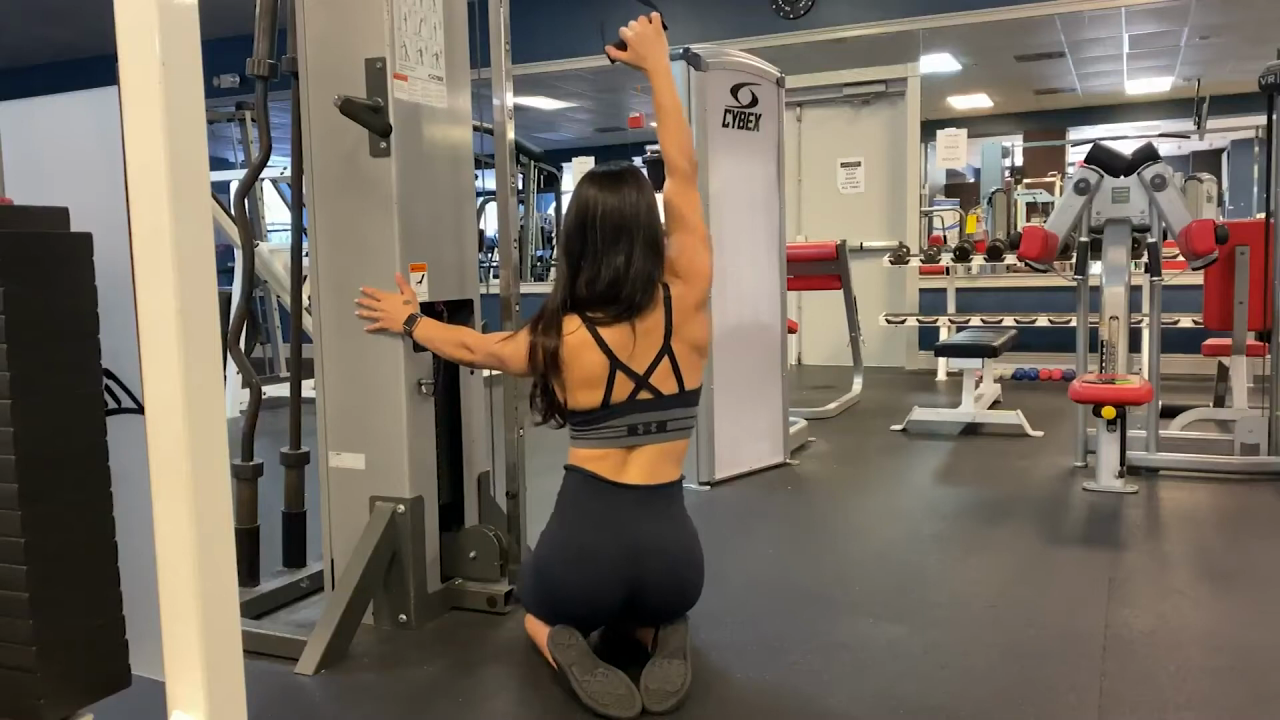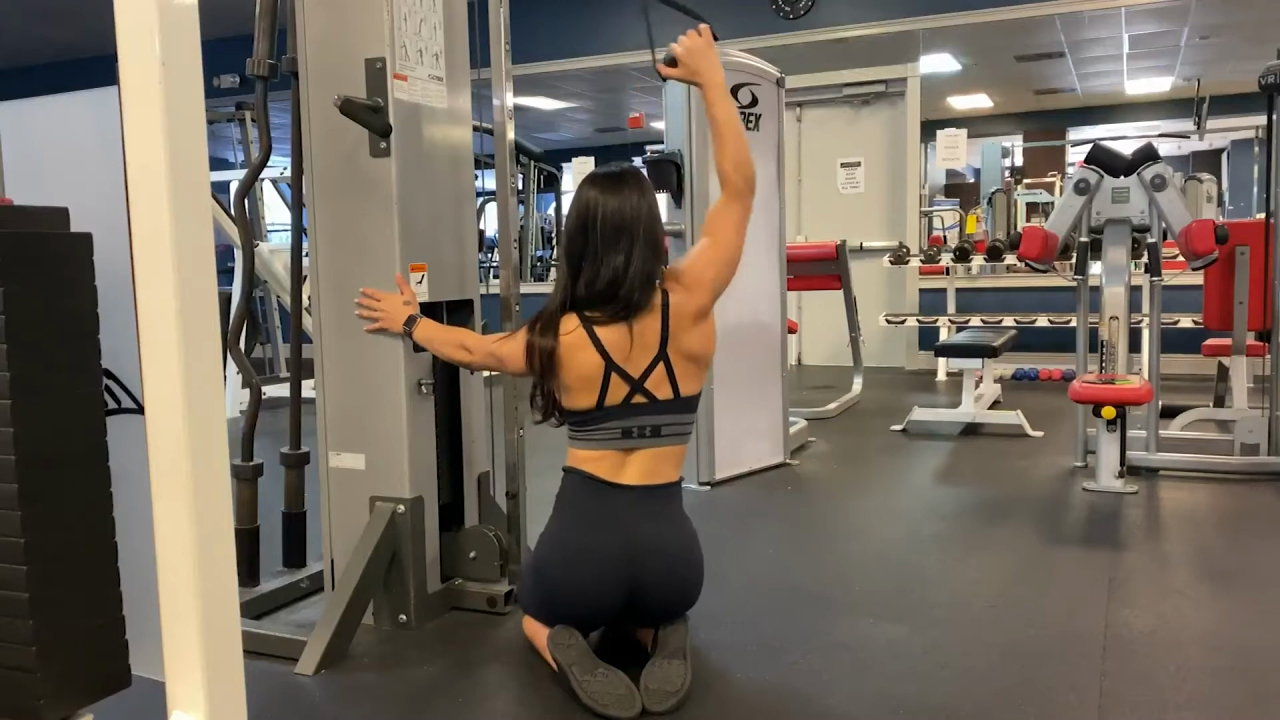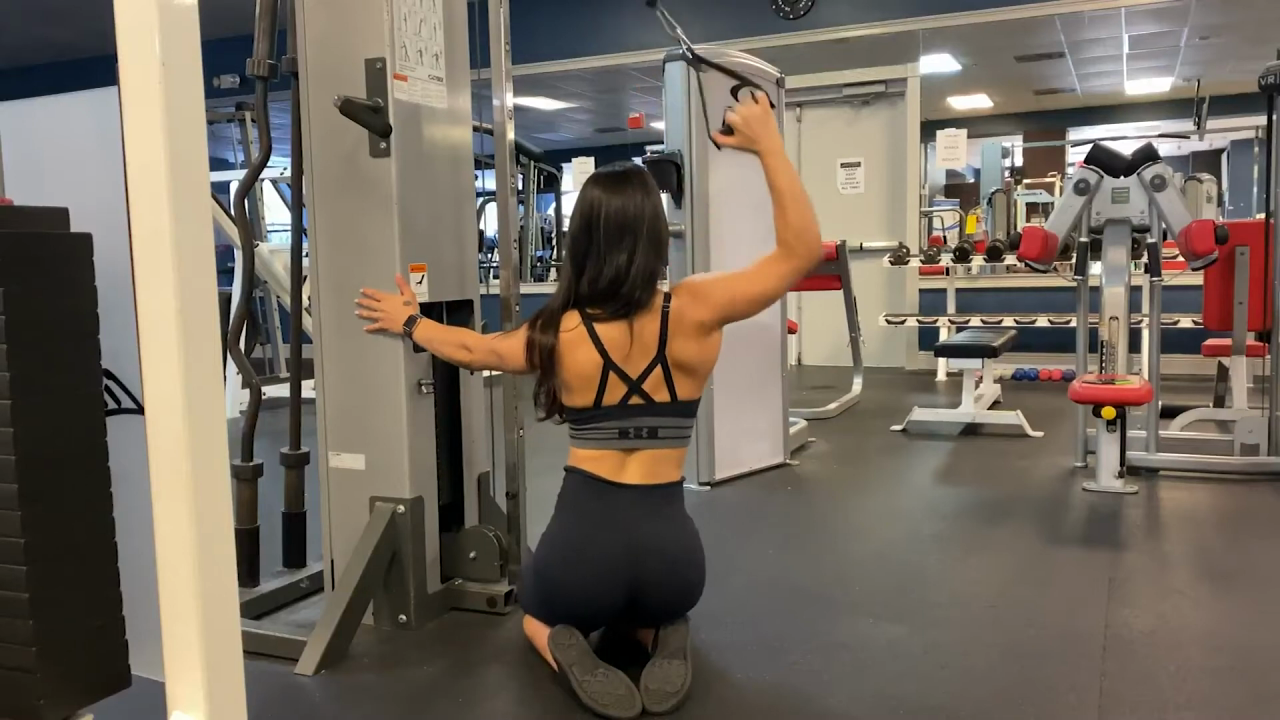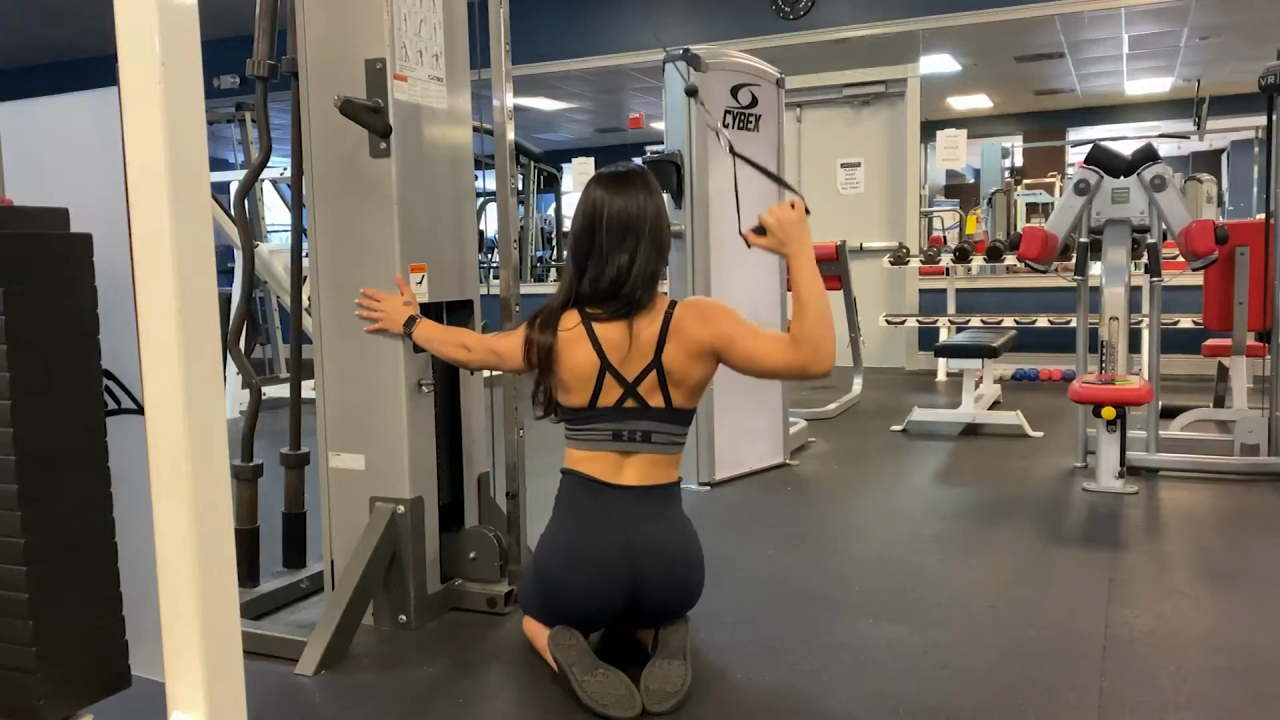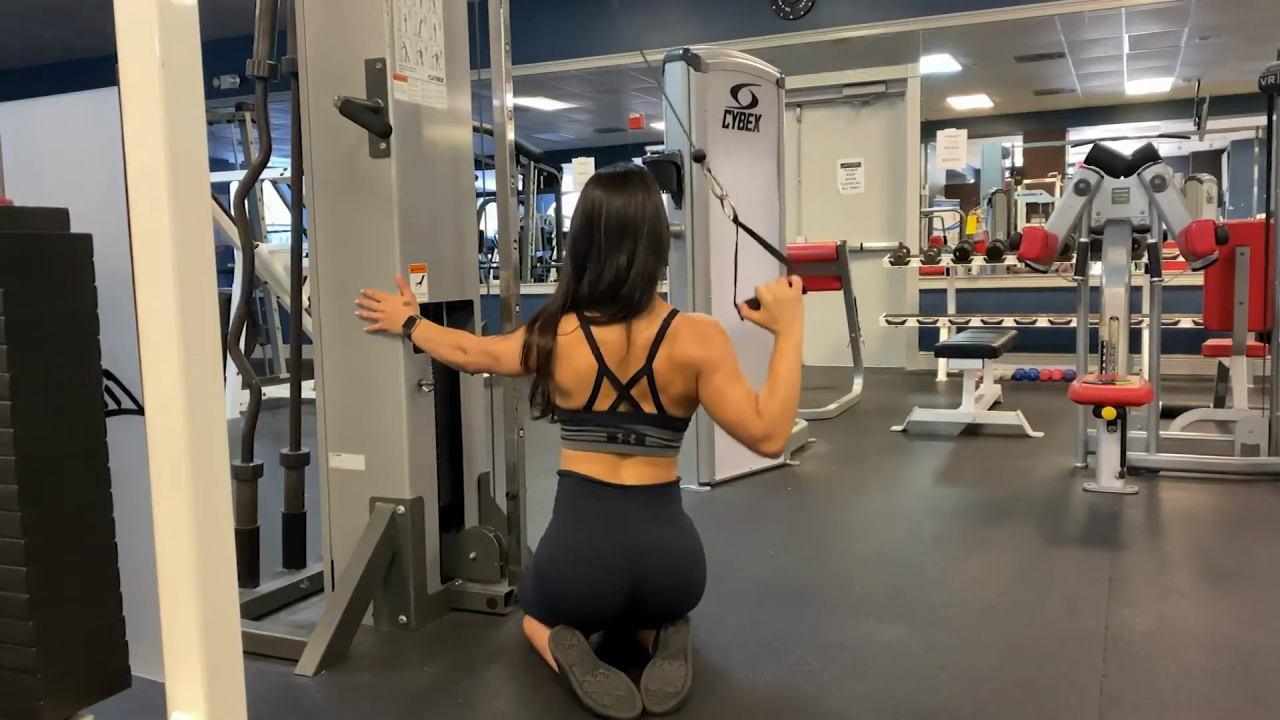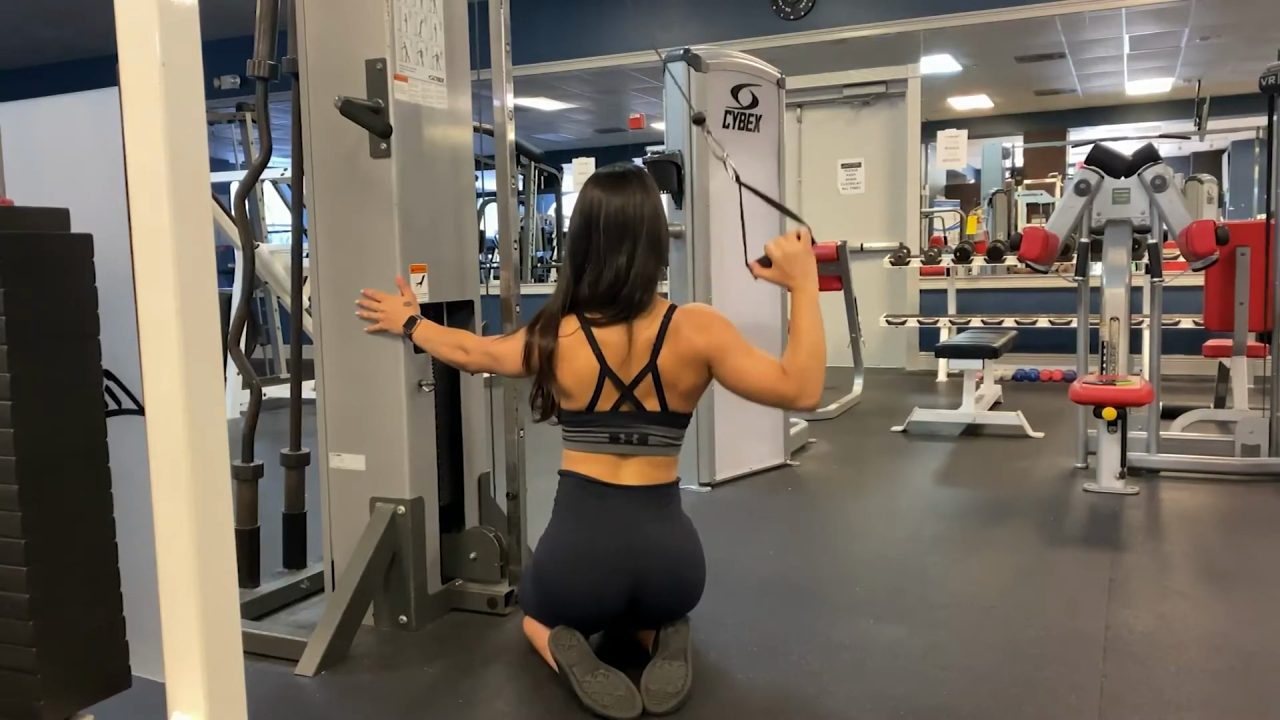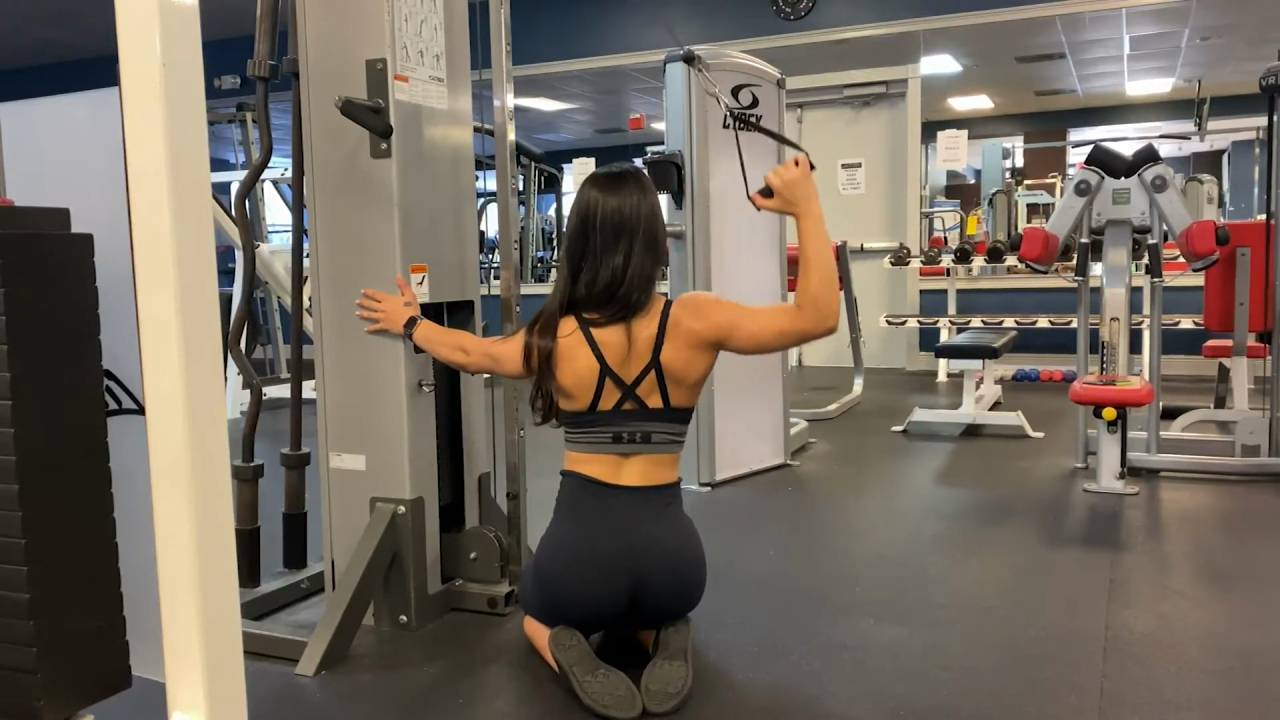
dt=0.3s
person 1, frame 1
left shoulder: (559, 337)
right shoulder: (685, 303)
left elbow: (476, 348)
right elbow: (684, 173)
left wrist: (410, 320)
right wrist: (657, 64)
left hip: (582, 540)
right hip: (668, 547)
left knee: (539, 610)
right knee: (652, 600)
left ankle: (567, 653)
right ankle: (660, 638)
person 1, frame 2
left shoulder: (558, 337)
right shoulder: (688, 309)
left elbow: (475, 350)
right elbow: (739, 189)
left wrist: (410, 323)
right wrist: (709, 77)
left hip: (579, 545)
right hip: (667, 547)
left knee: (539, 609)
right knee: (650, 598)
left ankle: (565, 652)
right ankle: (660, 638)
person 1, frame 3
left shoulder: (559, 331)
right shoulder: (696, 312)
left elbow: (473, 350)
right elbow: (804, 250)
left wrist: (409, 322)
right wrist: (770, 145)
left hip: (582, 542)
right hip: (669, 549)
left knee: (538, 610)
right knee: (652, 594)
left ankle: (566, 653)
right ankle: (662, 638)
person 1, frame 4
left shoulder: (556, 333)
right shoulder: (697, 326)
left elbow: (471, 349)
right elbow: (815, 356)
left wrist: (409, 322)
right wrist: (797, 246)
left hip: (580, 545)
right hip: (668, 550)
left knee: (537, 610)
right knee: (651, 597)
left ankle: (568, 653)
right ankle: (662, 638)
person 1, frame 5
left shoulder: (555, 336)
right shoulder: (695, 337)
left elbow: (471, 353)
right elbow: (768, 436)
left wrist: (409, 323)
right wrist: (789, 330)
left hip: (579, 546)
right hip: (667, 552)
left knee: (538, 611)
right knee: (651, 603)
left ankle: (565, 651)
right ankle: (662, 636)
person 1, frame 6
left shoulder: (556, 337)
right shoulder: (696, 329)
left elbow: (470, 351)
right elbow: (802, 390)
left wrist: (409, 323)
right wrist: (803, 283)
left hip: (578, 549)
right hip: (667, 551)
left knee: (540, 612)
right knee: (648, 602)
left ankle: (565, 652)
right ankle: (662, 636)
person 1, frame 7
left shoulder: (555, 339)
right shoulder: (693, 324)
left elbow: (472, 352)
right elbow: (816, 315)
left wrist: (410, 323)
right wrist: (805, 207)
left hip: (580, 546)
right hip: (668, 550)
left knee: (538, 612)
right knee: (650, 602)
left ankle: (565, 653)
right ankle: (663, 638)
